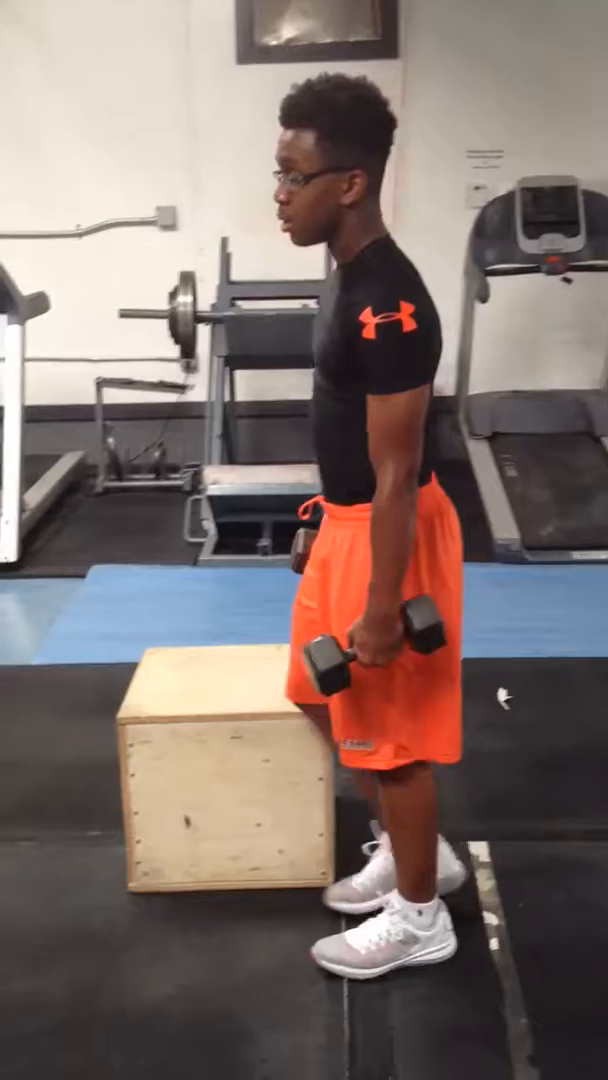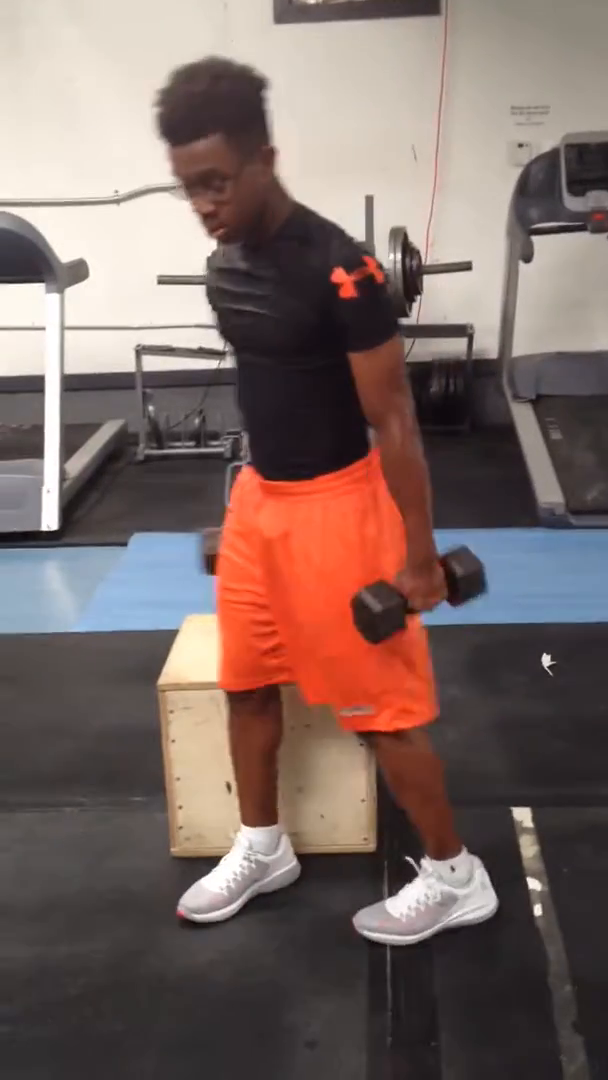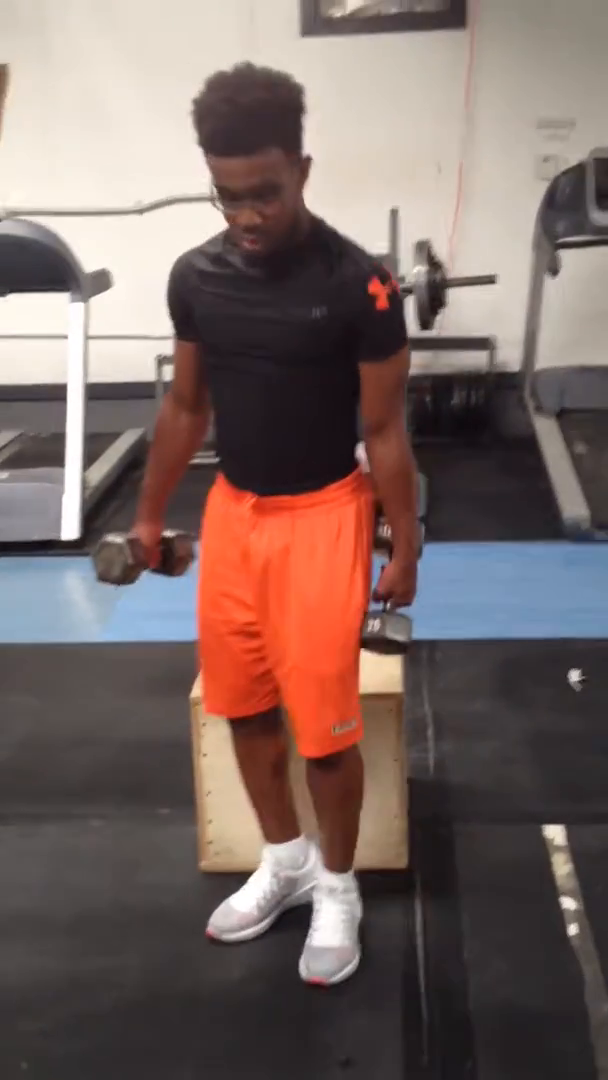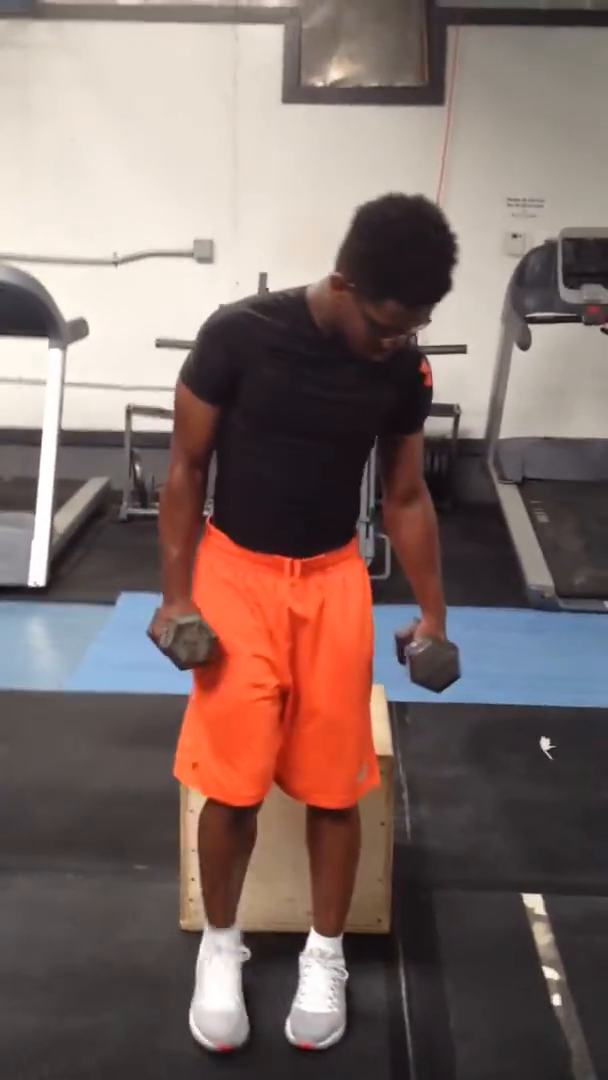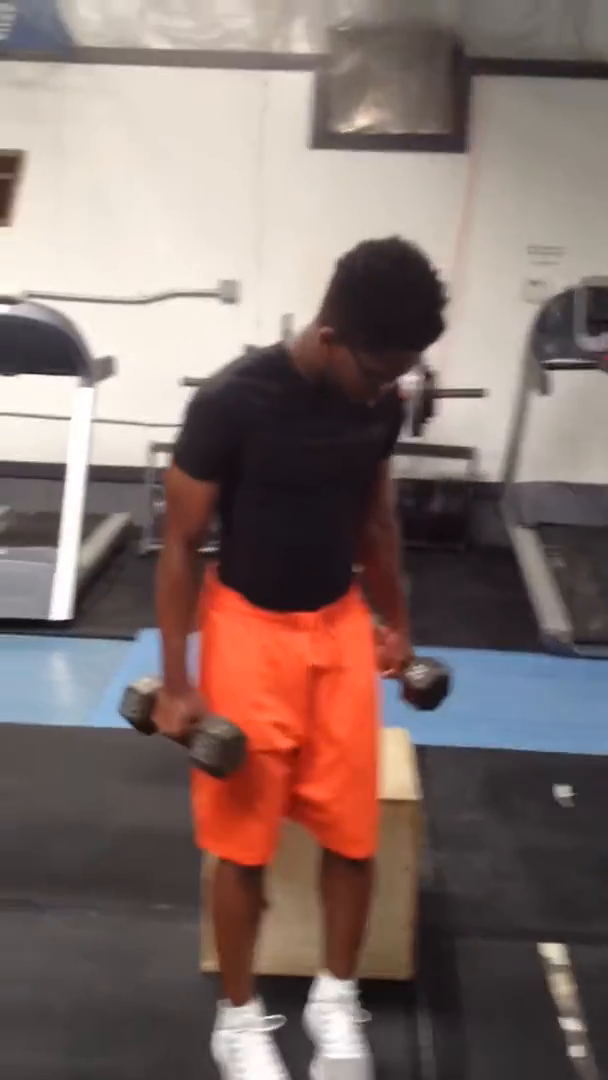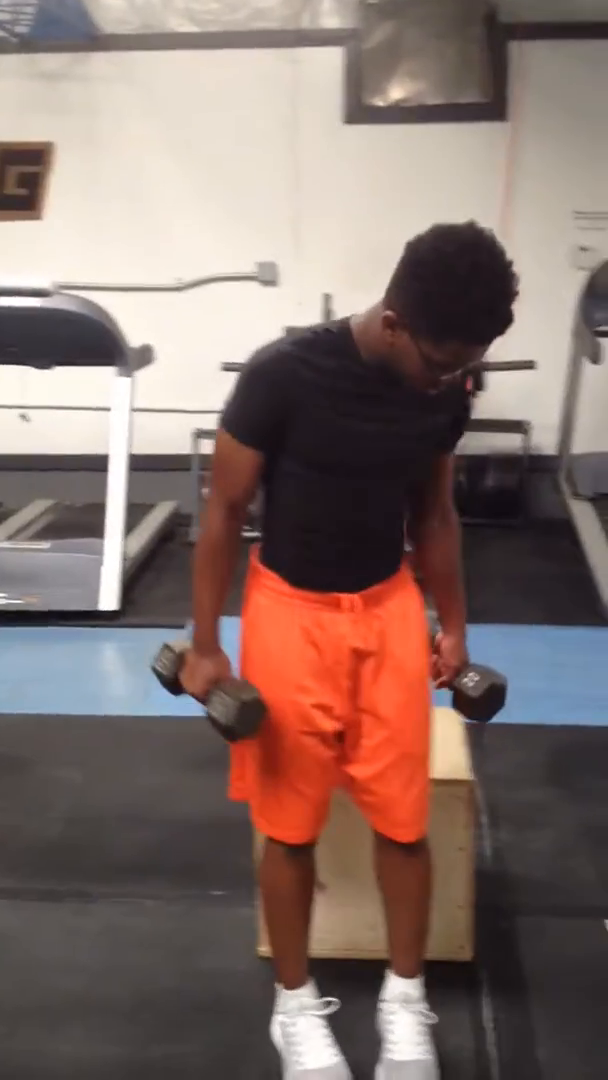
dt=0.5s
person 1, frame 1
left shoulder: (387, 307)
right shoulder: (351, 275)
left elbow: (398, 474)
left wrist: (382, 609)
left hip: (386, 533)
right hip: (347, 521)
left knee: (388, 733)
right knee: (319, 697)
left ankle: (418, 916)
right ankle: (413, 851)
person 1, frame 2
left shoulder: (339, 270)
right shoulder: (226, 268)
left elbow: (393, 422)
left wrist: (418, 554)
left hip: (336, 506)
right hip: (257, 499)
left knee: (379, 705)
right knee: (247, 683)
left ankle: (454, 877)
right ankle: (261, 849)
person 1, frame 3
left shoulder: (358, 284)
right shoulder: (196, 276)
left elbow: (387, 433)
left wrist: (405, 552)
right wrist: (150, 512)
left hip: (321, 519)
right hip: (231, 512)
left knee: (322, 725)
right knee: (243, 704)
left ankle: (337, 890)
right ankle: (285, 863)
person 1, frame 4
left shoulder: (403, 372)
right shoulder: (237, 334)
left elbow: (408, 496)
right elbow: (186, 467)
left wrist: (433, 613)
right wrist: (176, 593)
left hip: (335, 582)
right hip: (236, 575)
left knee: (334, 786)
right knee: (232, 785)
left ankle: (323, 956)
right ankle: (220, 945)
person 1, frame 5
left shoulder: (380, 403)
right shoulder: (230, 403)
right elbow: (179, 547)
left wrist: (396, 625)
right wrist: (175, 683)
left hip: (342, 629)
right hip: (249, 633)
left knee: (352, 833)
right knee: (243, 843)
left ankle: (336, 997)
person 1, frame 6
left shoulder: (445, 392)
right shoulder: (283, 375)
right elbow: (222, 511)
left wrist: (453, 627)
right wrist: (204, 643)
left hip: (391, 610)
right hip: (291, 614)
left knee: (403, 819)
right knee: (291, 824)
left ankle: (404, 1001)
right ankle: (297, 1005)
